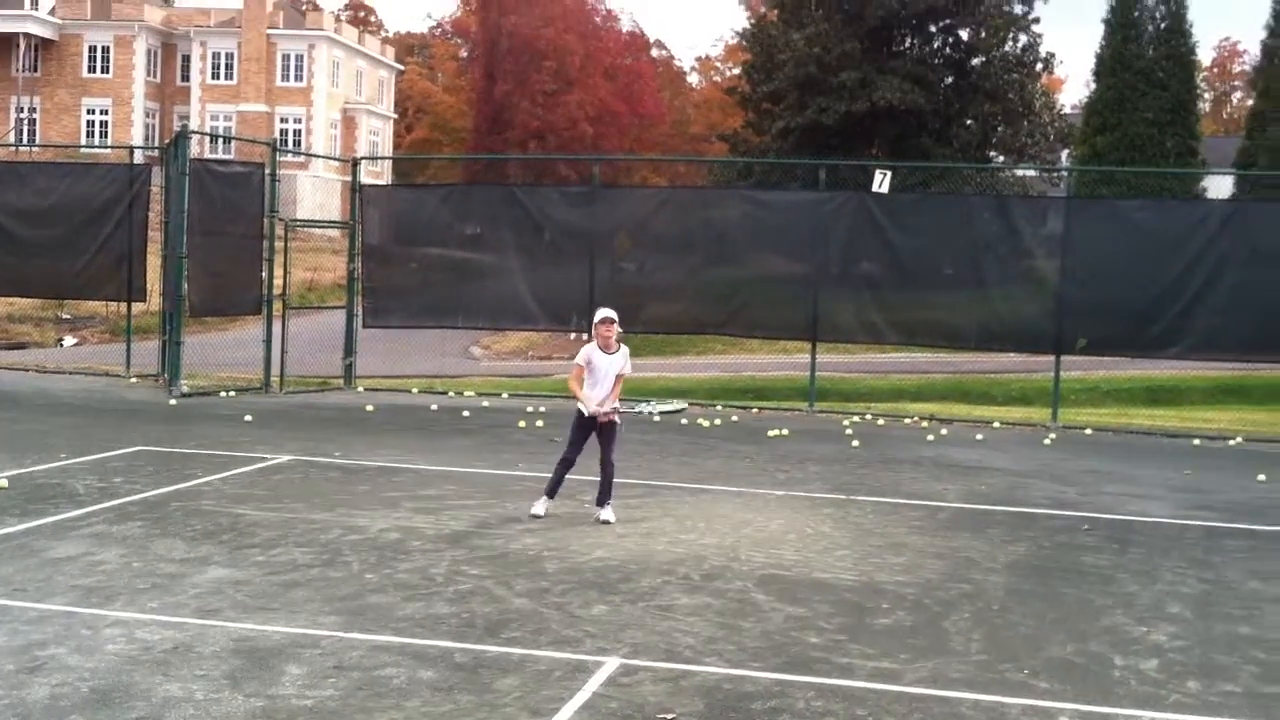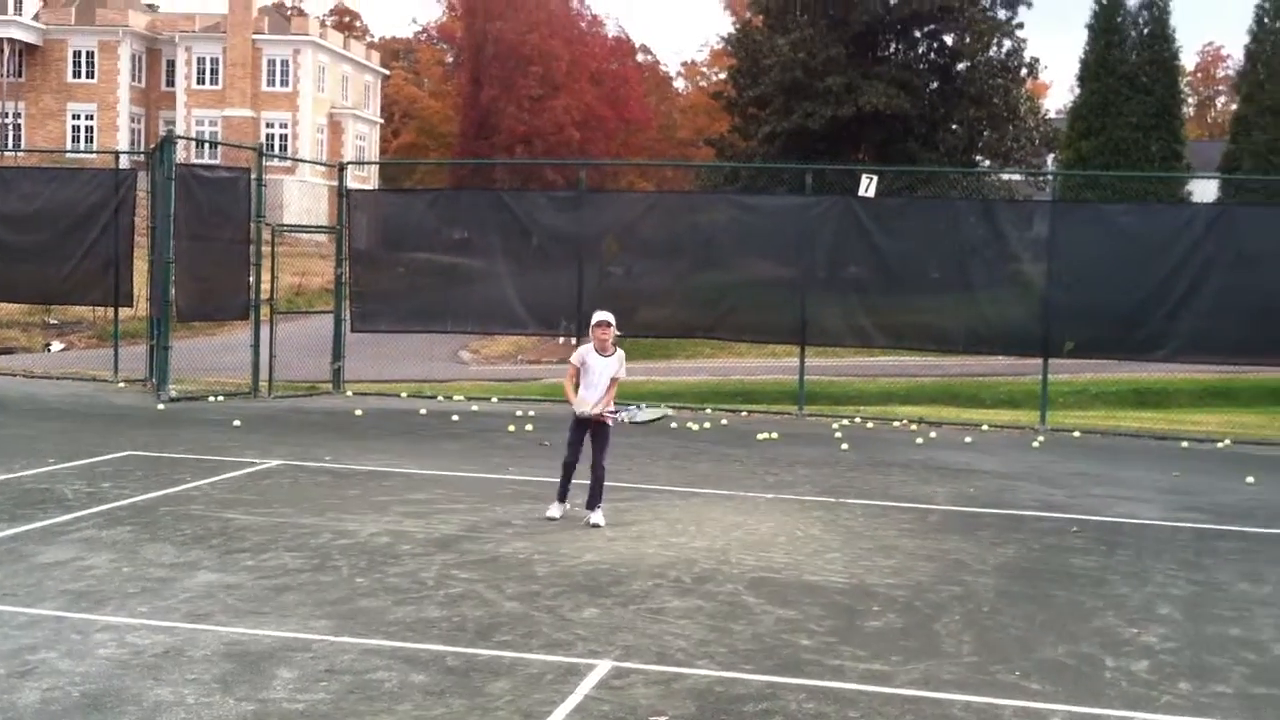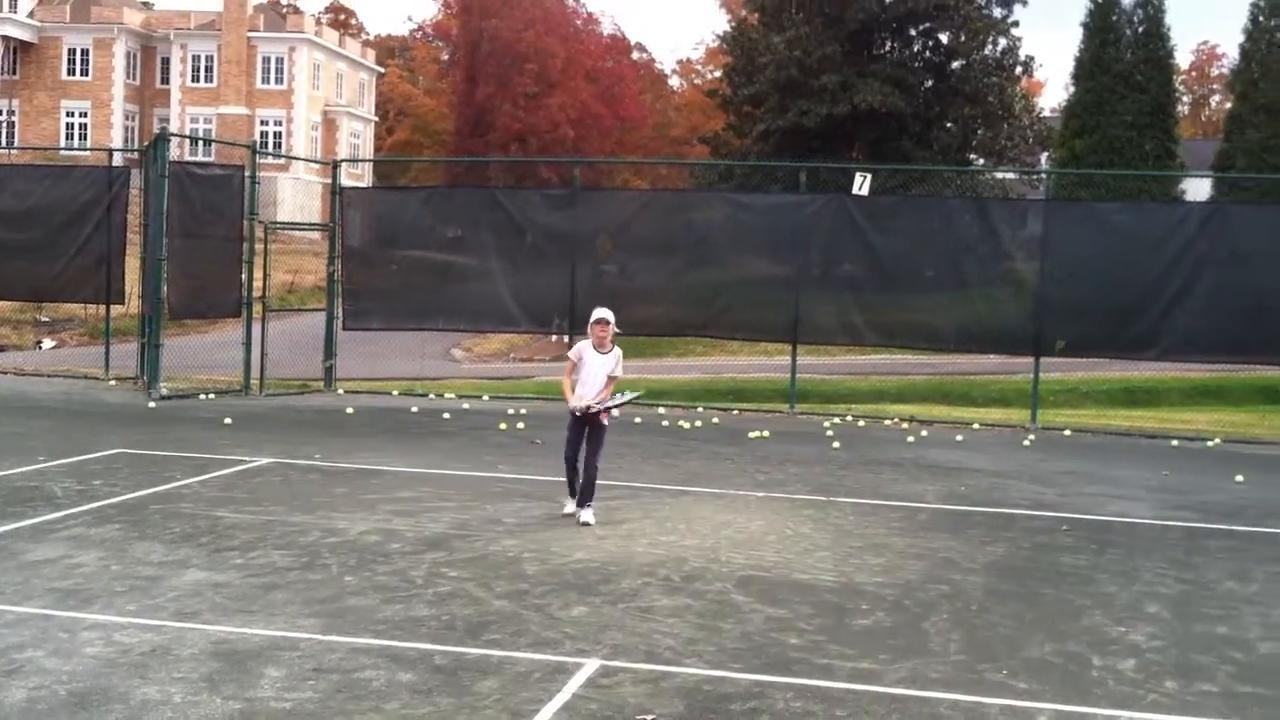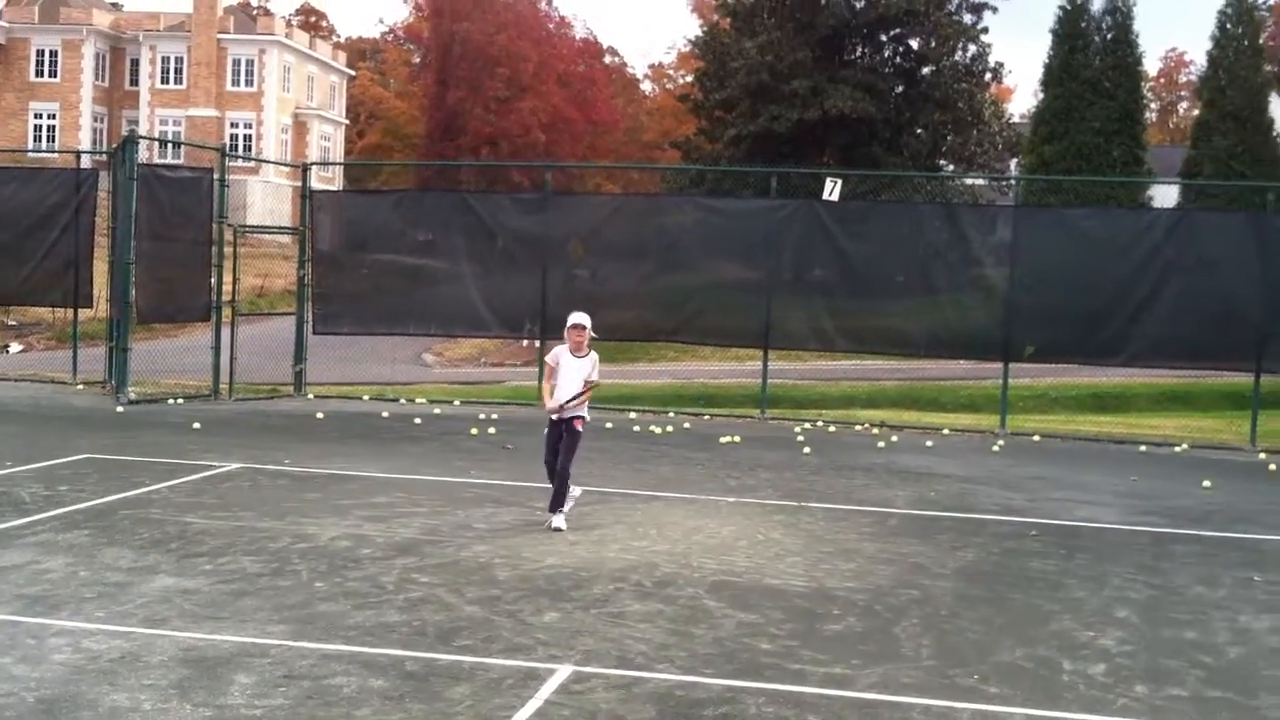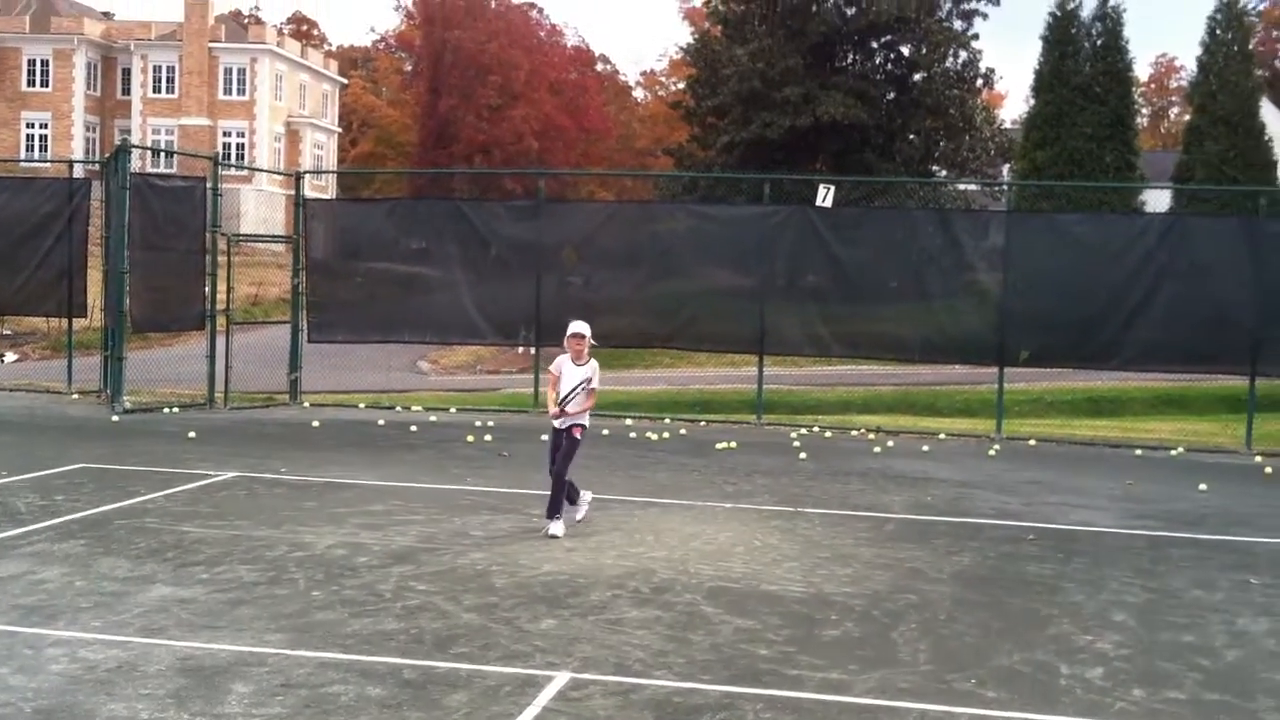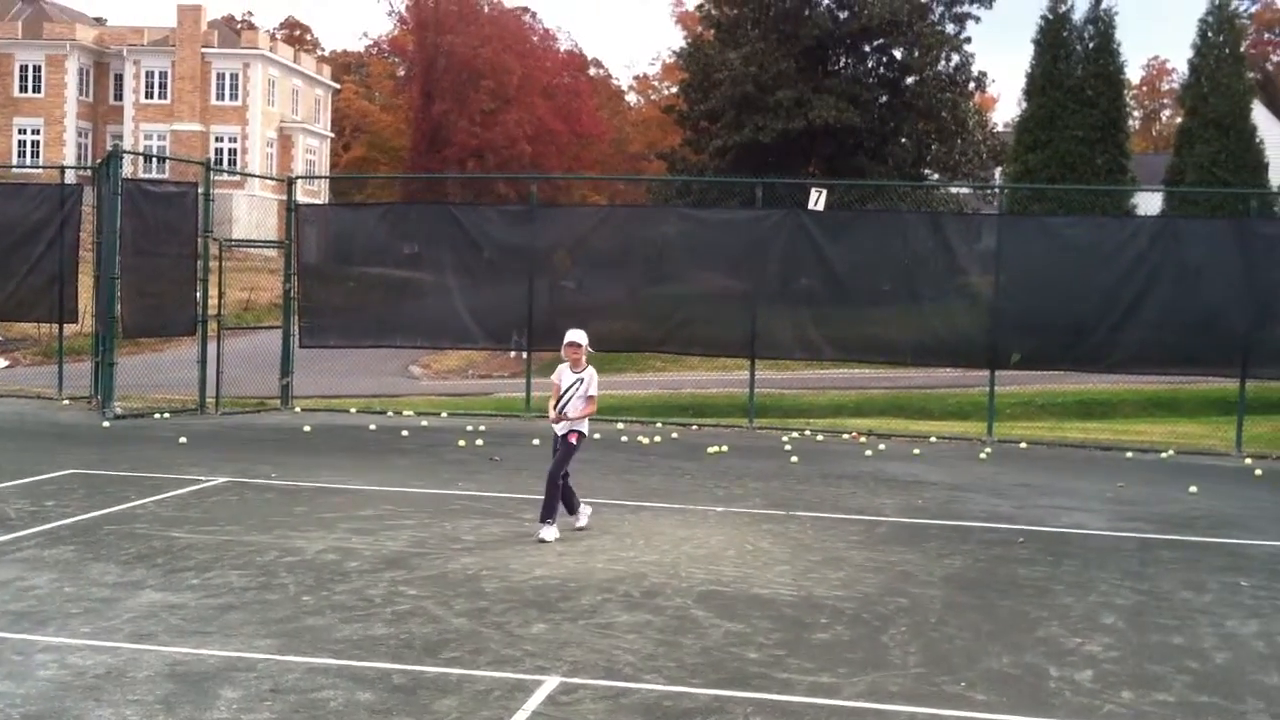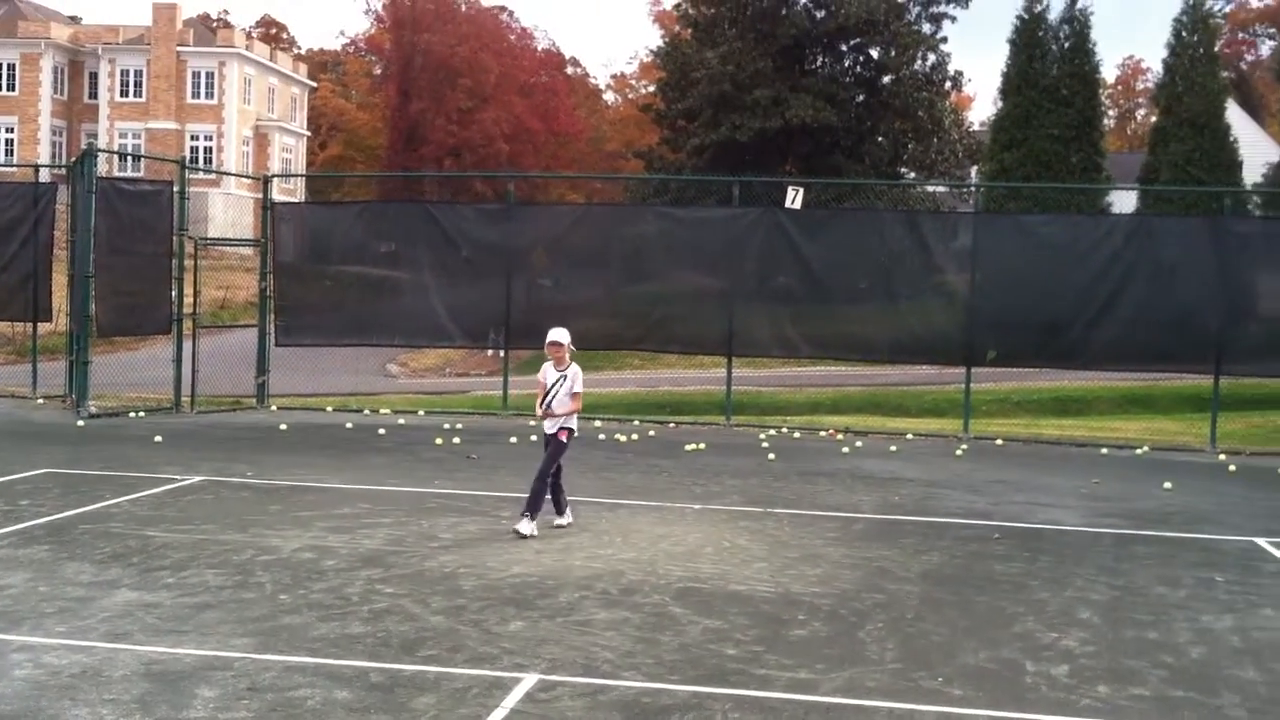
dt=0.1s
person 1, frame 1
left shoulder: (623, 352)
right shoulder: (588, 351)
left elbow: (618, 384)
right elbow: (573, 383)
left wrist: (608, 409)
right wrist: (589, 404)
left hip: (608, 413)
right hip: (586, 410)
left knee: (607, 460)
right knee: (568, 457)
left ankle: (604, 505)
right ankle: (547, 498)
person 1, frame 2
left shoulder: (619, 356)
right shoulder: (584, 351)
left elbow: (612, 389)
right elbow: (569, 381)
left wrist: (600, 409)
right wrist: (575, 405)
left hip: (603, 414)
right hip: (580, 412)
left knee: (598, 463)
right knee: (569, 460)
left ankle: (594, 508)
right ankle: (561, 501)
person 1, frame 3
left shoulder: (616, 353)
right shoulder: (581, 347)
left elbow: (610, 387)
right elbow: (566, 376)
left wrist: (592, 404)
right wrist: (570, 400)
left hip: (599, 411)
right hip: (578, 410)
left knee: (591, 461)
right knee: (570, 456)
left ankle: (585, 506)
right ankle: (574, 497)
person 1, frame 4
left shoulder: (592, 358)
right shoulder: (558, 352)
left elbow: (586, 394)
right elbow: (547, 381)
left wrist: (566, 406)
right wrist: (547, 402)
left hip: (576, 416)
right hip: (555, 414)
left knee: (563, 465)
right knee: (550, 462)
left ankle: (557, 512)
right ankle: (568, 492)
person 1, frame 5
left shoulder: (592, 366)
right shoulder: (561, 361)
left elbow: (590, 402)
right elbow: (552, 389)
left wrist: (568, 412)
right wrist: (552, 408)
left hip: (576, 423)
right hip: (558, 422)
left knee: (559, 471)
right knee: (555, 471)
left ankle: (555, 518)
right ankle: (579, 497)
person 1, frame 6
left shoulder: (590, 373)
right shoulder: (561, 370)
left elbow: (591, 408)
right elbow: (554, 398)
left wrist: (571, 417)
right wrist: (552, 413)
left hip: (577, 430)
right hip: (559, 430)
left knee: (554, 475)
right knee: (560, 477)
left ankle: (548, 523)
right ankle: (579, 509)
person 1, frame 7
left shoulder: (574, 370)
right shoulder: (546, 368)
left elbow: (577, 405)
right elbow: (541, 396)
left wrist: (557, 413)
right wrist: (539, 410)
left hip: (565, 427)
right hip: (549, 426)
left knee: (543, 473)
right knee: (552, 474)
left ankle: (529, 518)
right ankle: (563, 512)
